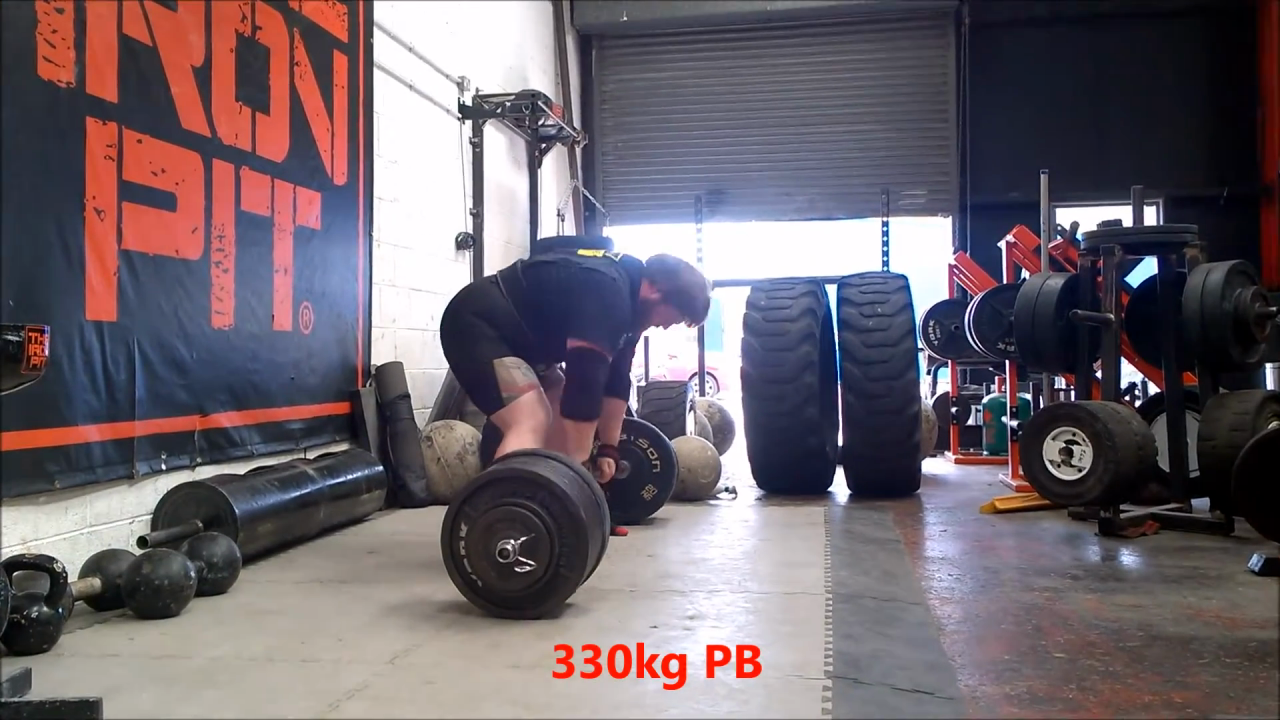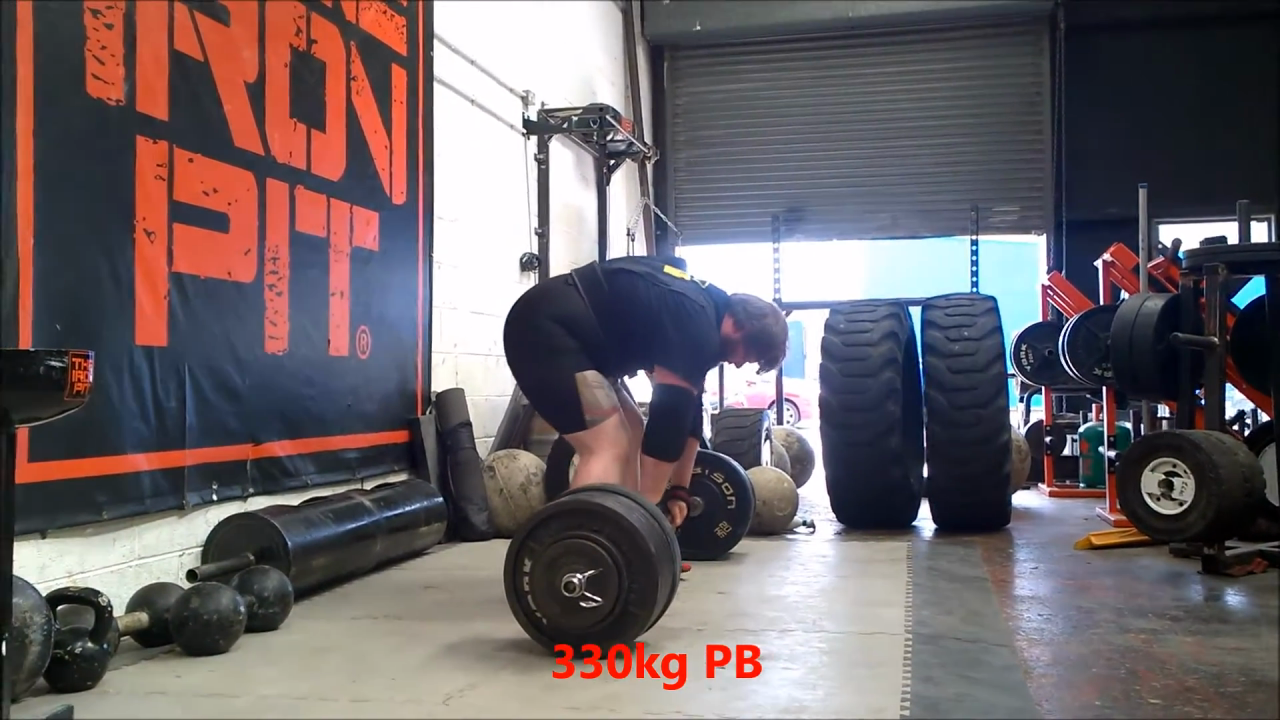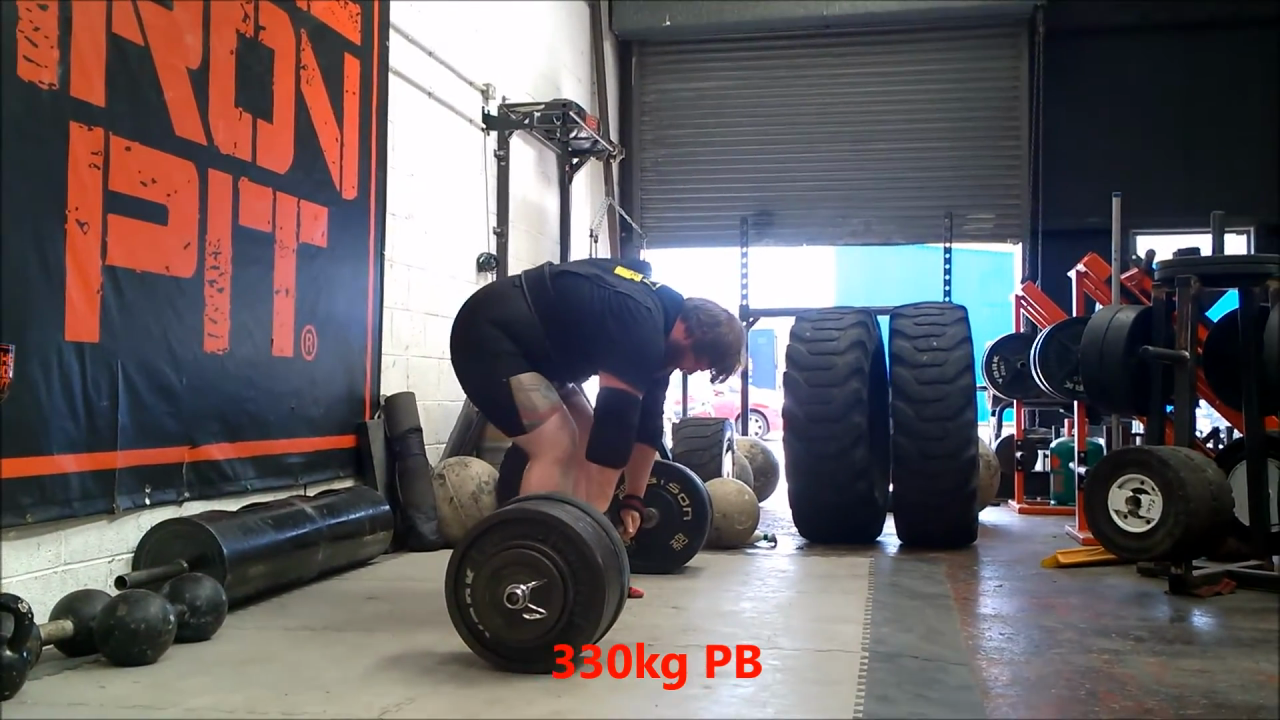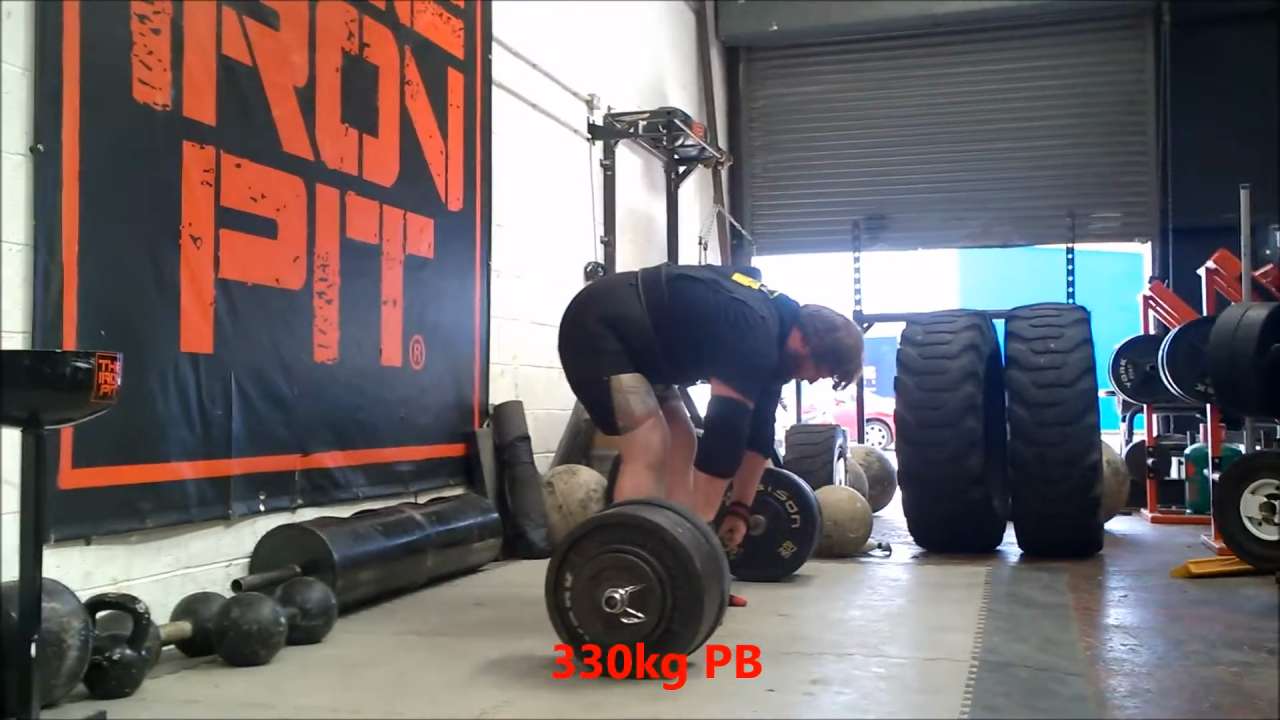
dt=1s
person 1, frame 1
left shoulder: (628, 294)
right shoulder: (607, 291)
left elbow: (615, 378)
right elbow: (584, 378)
left wrist: (608, 449)
right wrist: (579, 466)
right hip: (477, 325)
left knee: (565, 424)
right knee: (529, 424)
person 1, frame 2
left shoulder: (702, 316)
right shoulder: (692, 321)
left elbow: (686, 410)
right elbow: (670, 413)
left wrist: (678, 491)
left hip: (573, 334)
right hip: (544, 329)
left knee: (632, 438)
right knee: (609, 445)
person 1, frame 3
left shoulder: (661, 323)
right shoulder: (640, 327)
left elbow: (647, 417)
right elbow: (615, 420)
left wrist: (633, 500)
left hip: (529, 343)
right hip: (490, 334)
left knee: (584, 444)
right knee: (556, 449)
person 1, frame 4
left shoulder: (773, 336)
right shoulder: (753, 334)
left elbow: (758, 426)
right elbow: (725, 428)
left wrist: (740, 507)
left hip: (634, 344)
right hip: (598, 329)
left knee: (680, 450)
right knee: (648, 453)
